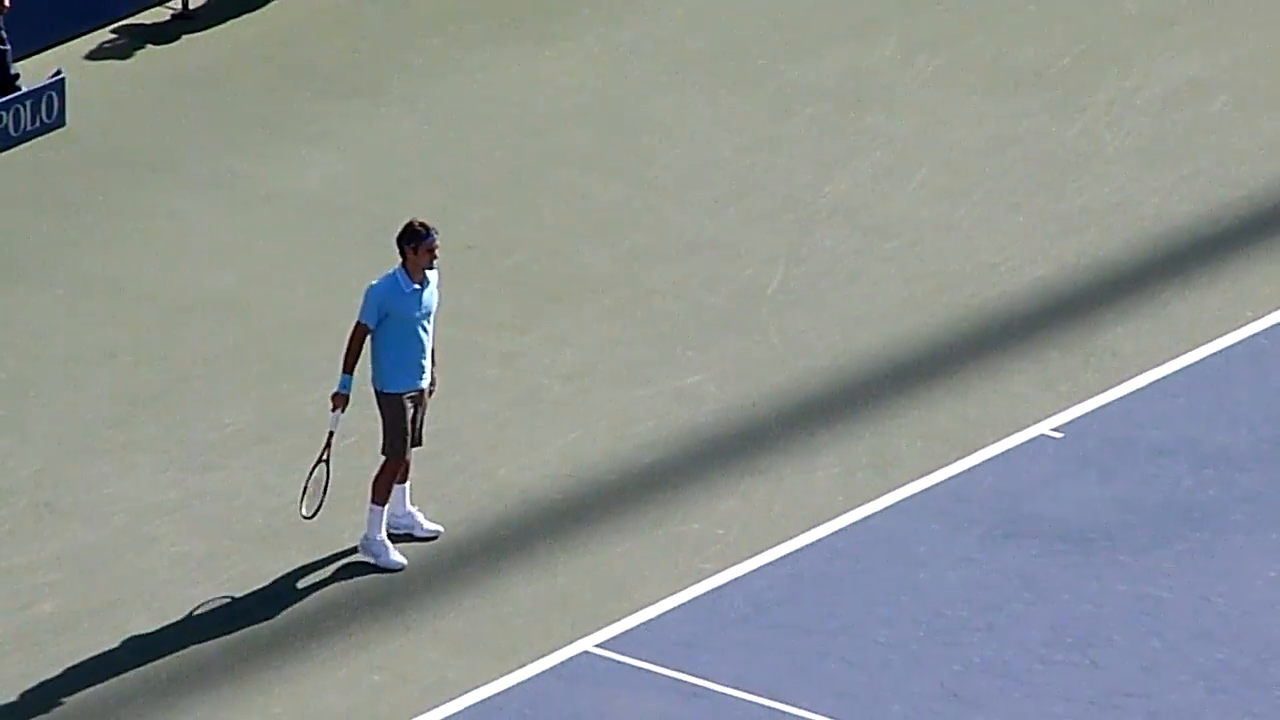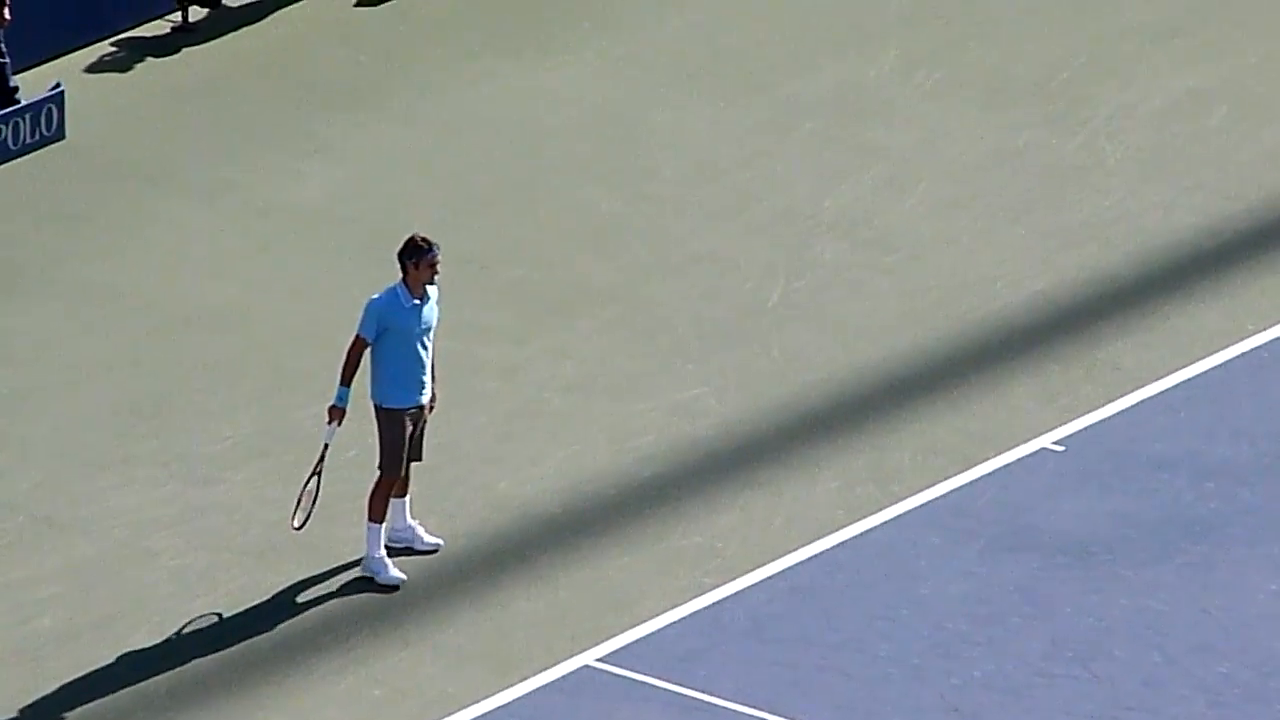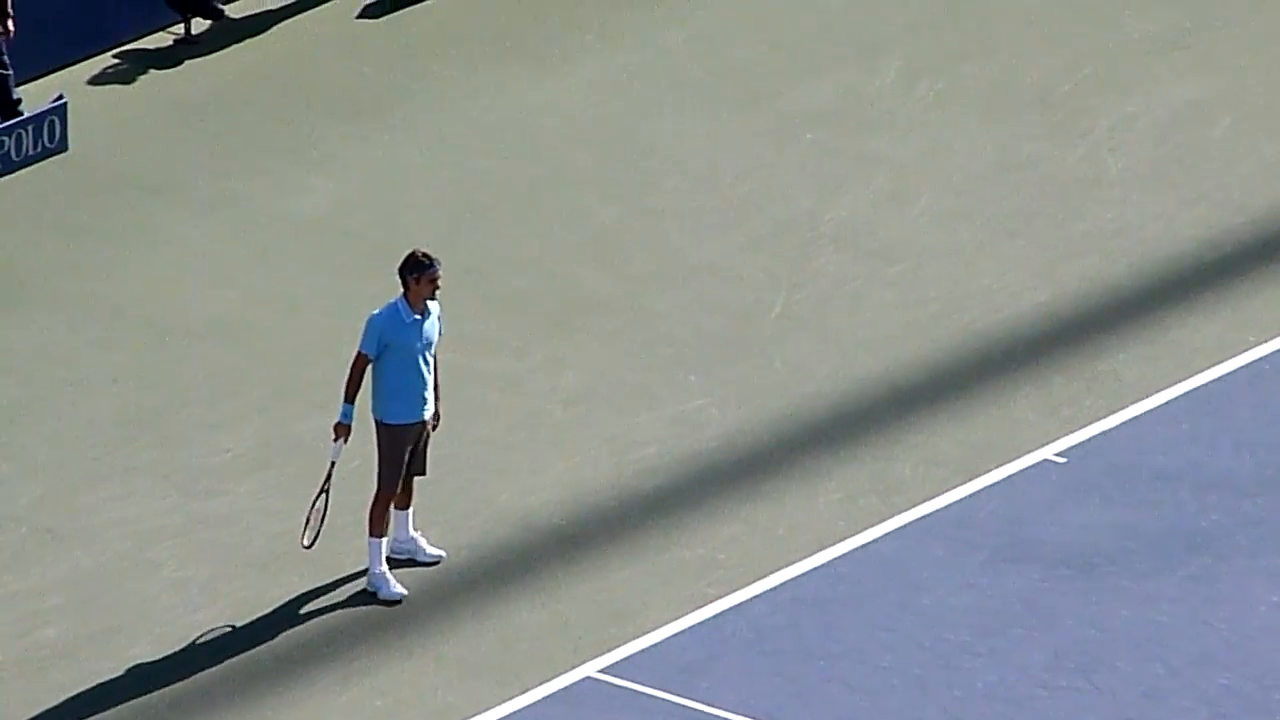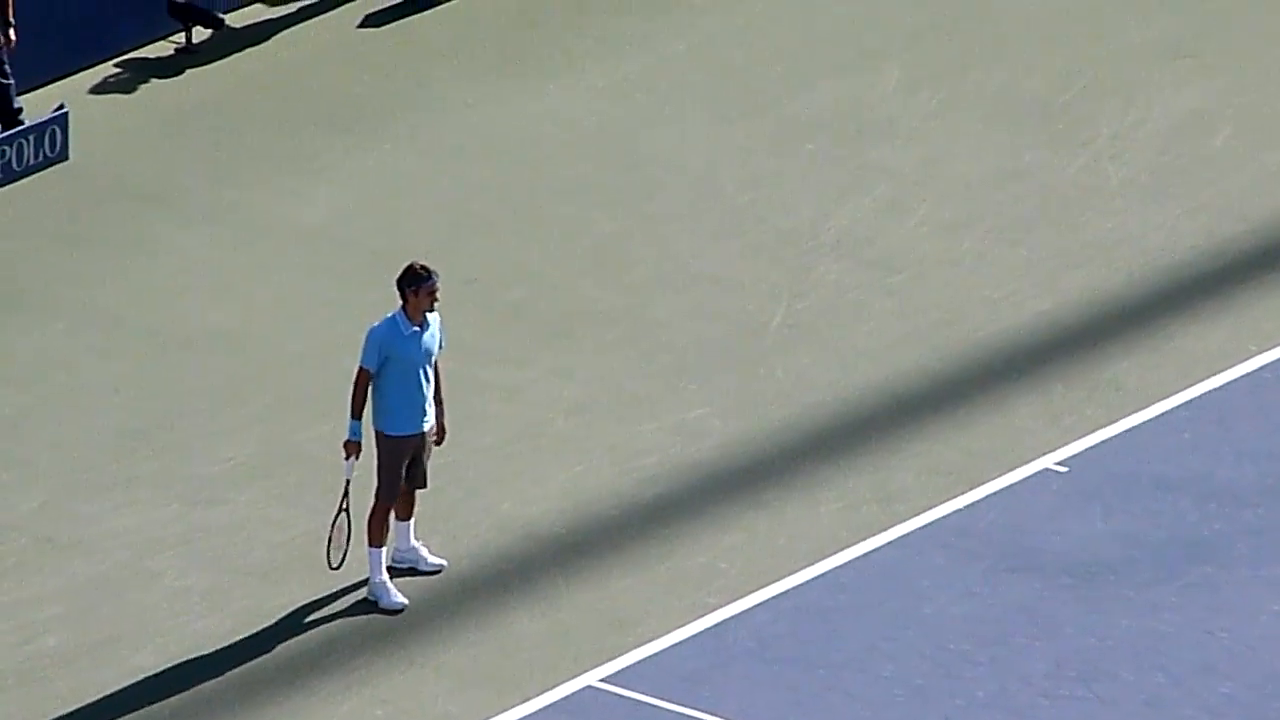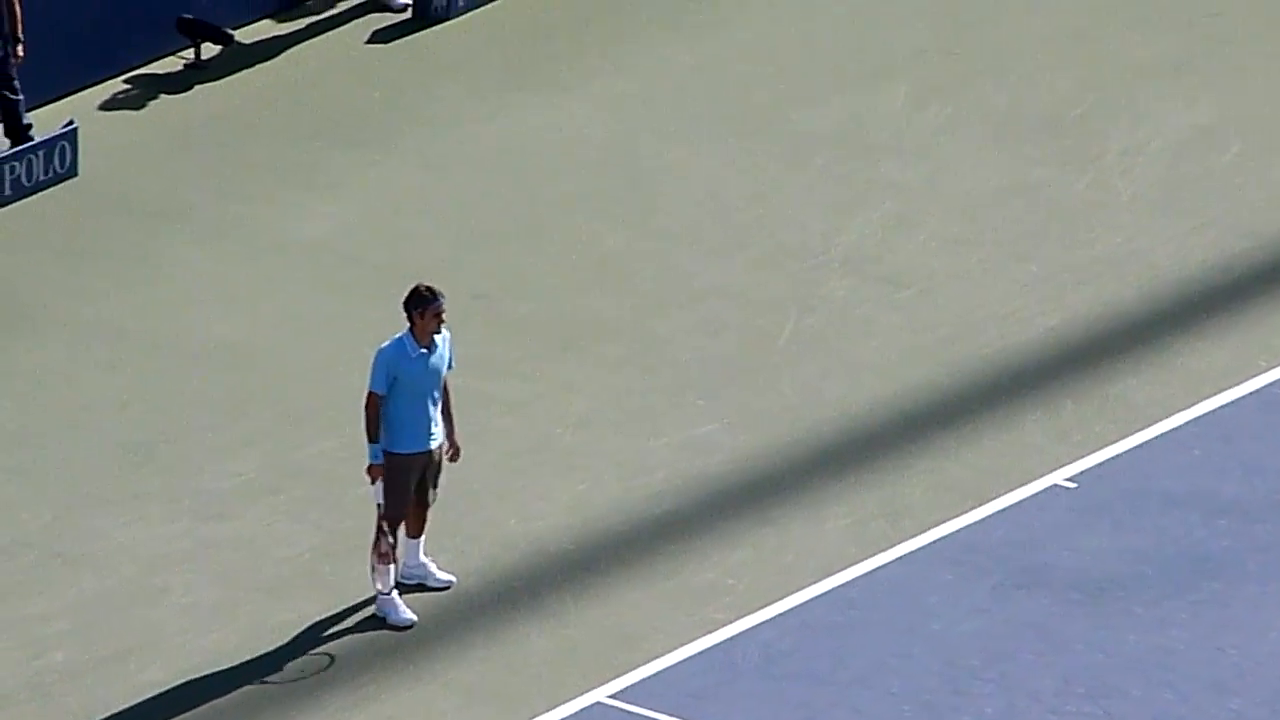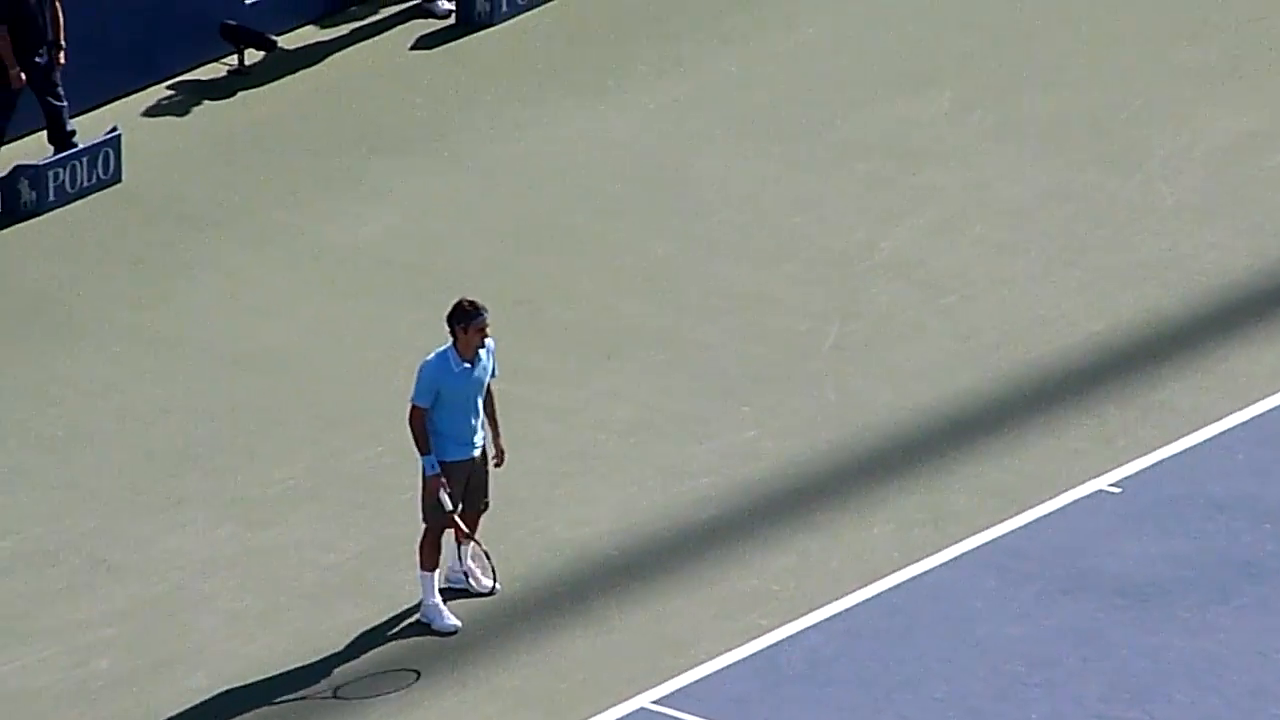
dt=0.1s
person 1, frame 1
left shoulder: (432, 280)
right shoulder: (382, 291)
right elbow: (358, 336)
right wrist: (345, 385)
left hip: (419, 383)
right hip: (393, 388)
left knee: (405, 452)
right knee: (395, 458)
left ankle: (401, 514)
right ankle: (374, 536)
person 1, frame 2
left shoulder: (432, 296)
right shoulder: (382, 306)
right elbow: (356, 350)
left wrist: (432, 385)
right wrist: (341, 399)
left hip: (419, 399)
right hip: (392, 403)
left knee: (404, 466)
right knee: (389, 475)
left ankle: (401, 528)
right ankle: (374, 556)
person 1, frame 3
left shoulder: (434, 311)
right shoulder: (383, 321)
right elbow: (359, 366)
left wrist: (435, 403)
right wrist: (346, 416)
left hip: (422, 414)
right hip: (394, 419)
left knee: (407, 480)
right knee: (387, 490)
left ankle: (404, 539)
right ankle: (377, 571)
person 1, frame 4
left shoulder: (434, 322)
right shoulder: (382, 334)
right elbow: (362, 382)
left wrist: (439, 414)
right wrist: (354, 431)
left hip: (423, 425)
right hip: (393, 431)
left knee: (409, 489)
right knee: (385, 501)
left ankle: (405, 549)
right ankle: (378, 579)
person 1, frame 5
left shoulder: (443, 342)
right shoulder: (389, 355)
right elbow: (373, 405)
left wrist: (451, 432)
right wrist: (374, 455)
left hip: (433, 443)
right hip: (400, 449)
left knee: (420, 506)
right knee: (393, 517)
left ankle: (414, 565)
right ankle: (386, 596)
person 1, frame 6
left shoulder: (487, 351)
right shoulder: (433, 368)
right elbow: (416, 417)
left wrist: (496, 434)
right wrist: (431, 467)
left hip: (476, 450)
right hip: (443, 458)
left knee: (474, 510)
right knee: (436, 526)
left ankle: (458, 572)
right ankle: (430, 602)
